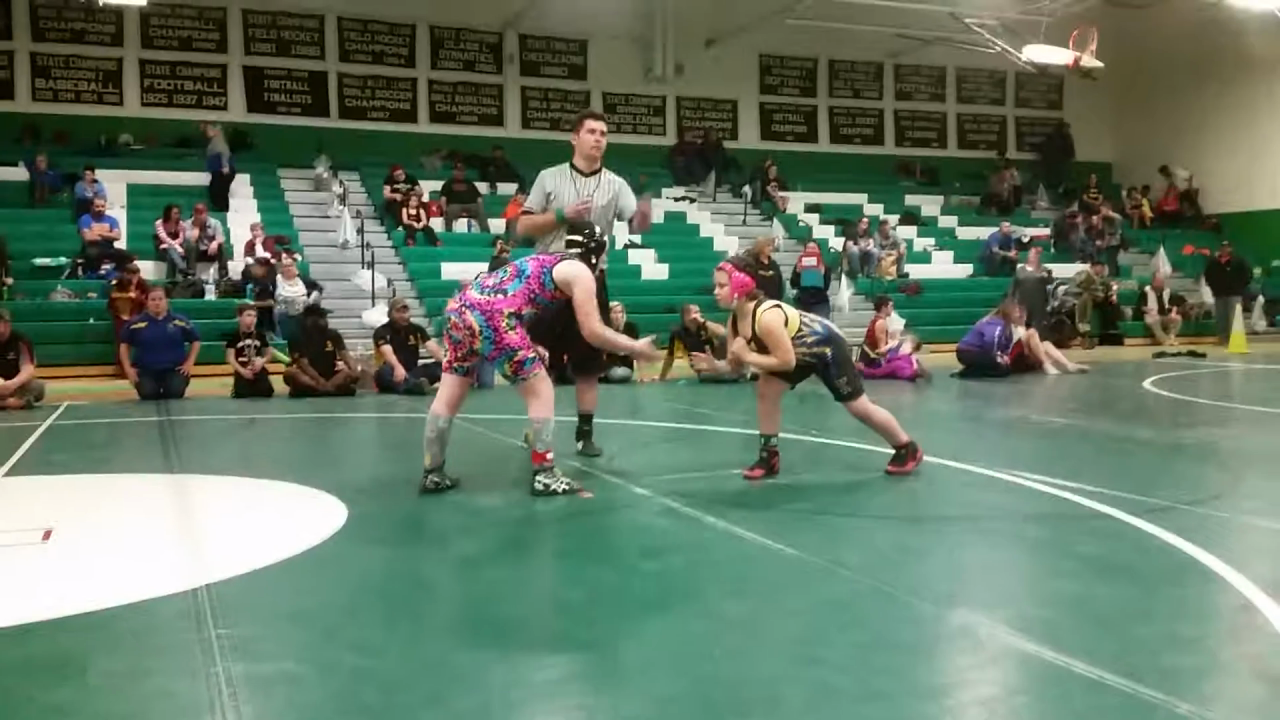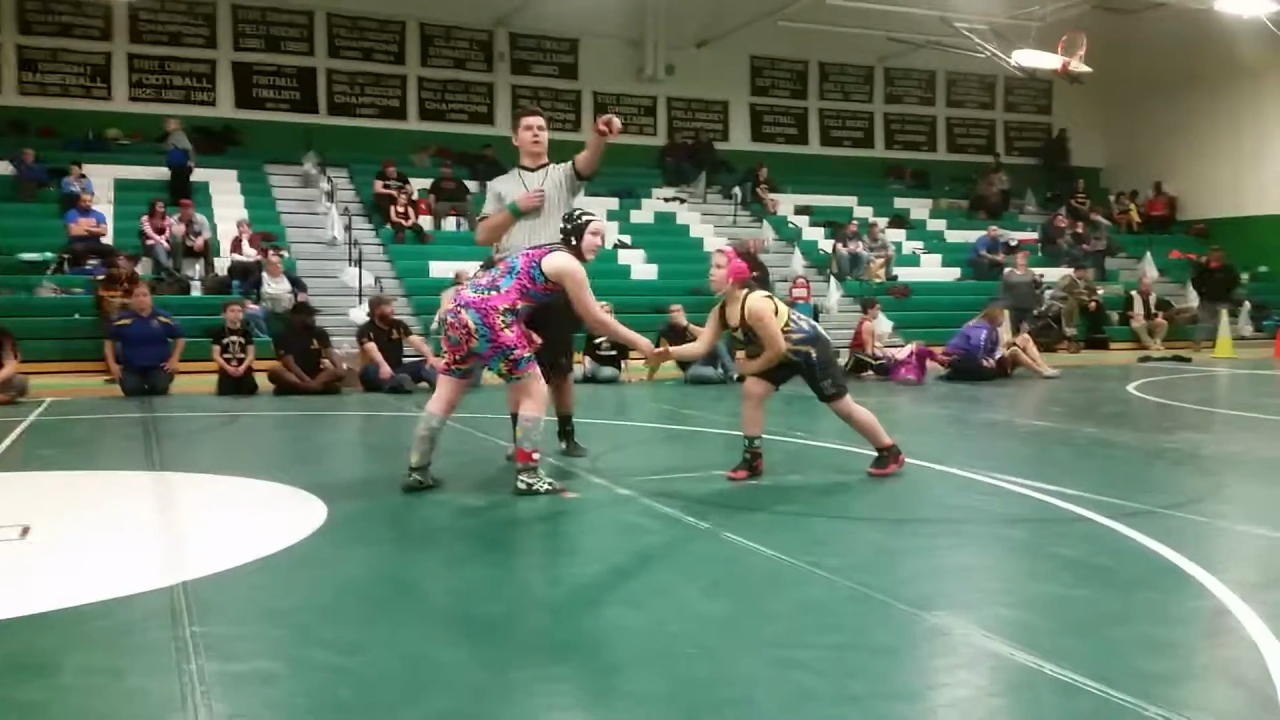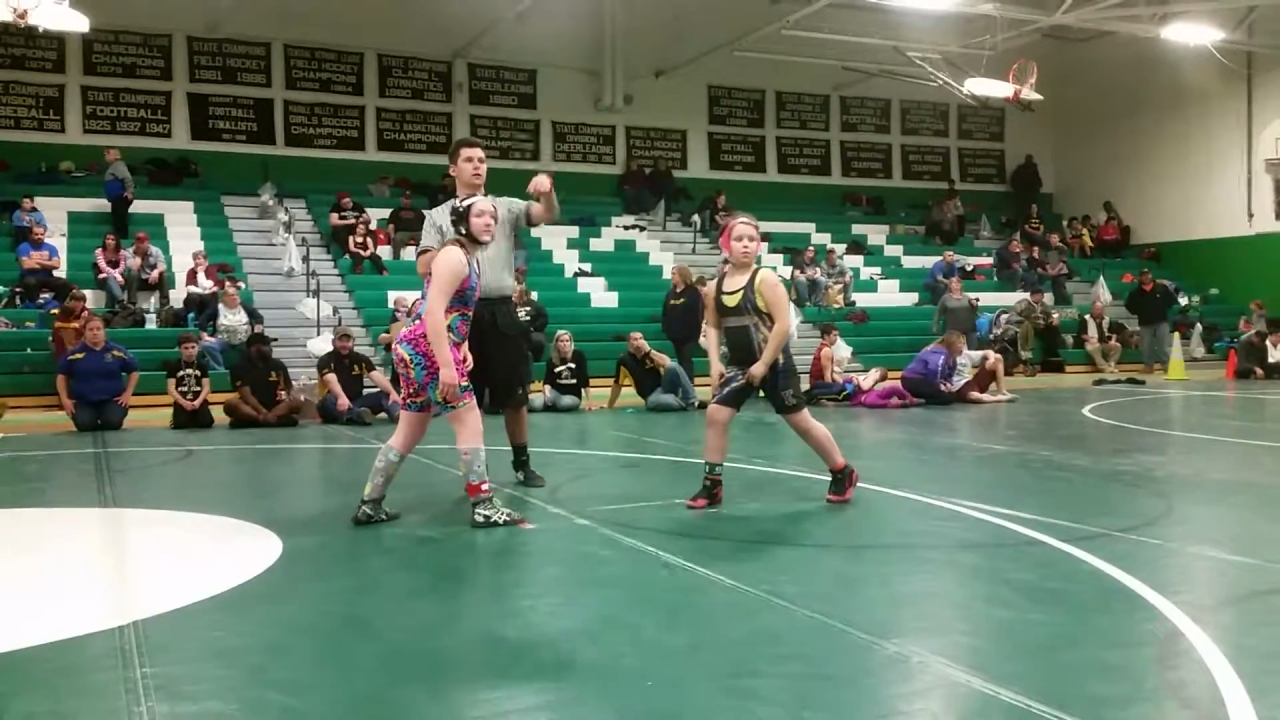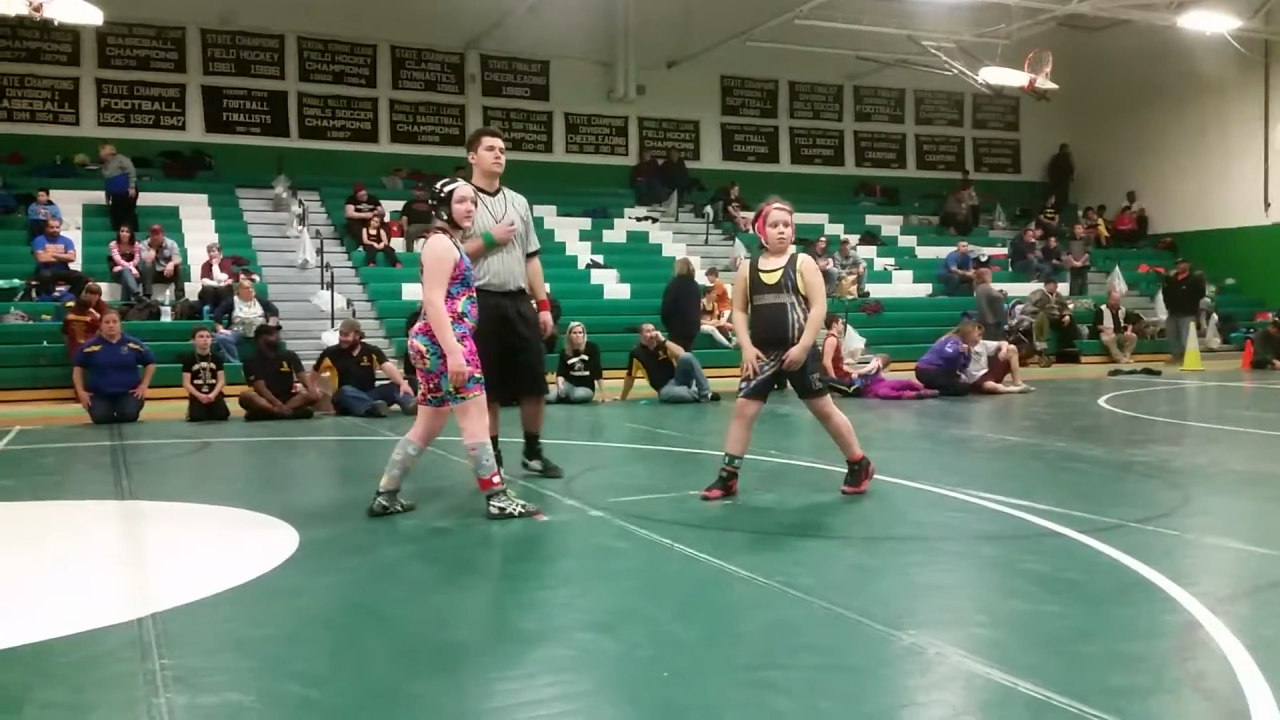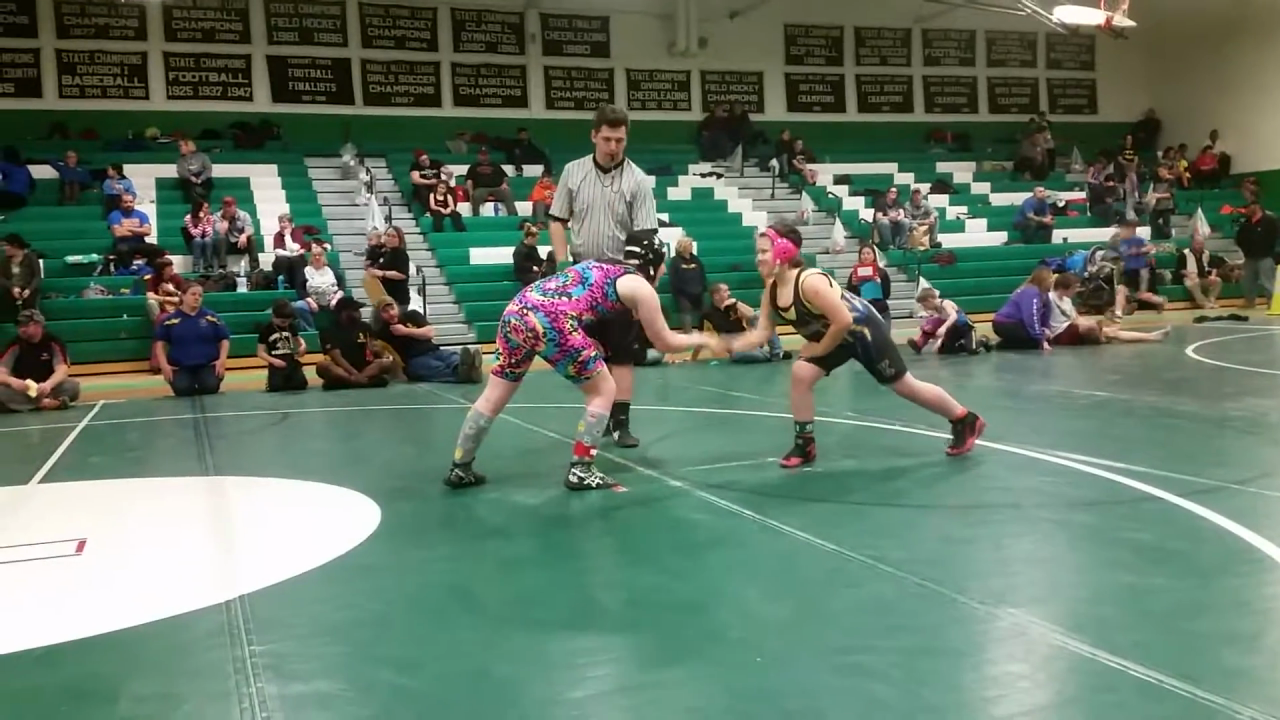
dt=1s
person 1, frame 1
left shoulder: (614, 184)
right shoulder: (549, 177)
left elbow: (636, 220)
right elbow: (523, 227)
right wrist: (561, 215)
left hip: (590, 280)
left knee: (589, 364)
left ankle: (585, 434)
person 1, frame 2
left shoulder: (562, 175)
right shoulder: (500, 185)
left elbow: (588, 160)
right elbow: (483, 235)
left wrist: (600, 134)
right wrist: (515, 209)
left knee: (560, 364)
left ankle: (566, 433)
person 1, frame 3
left shoulder: (507, 207)
right shoulder: (439, 215)
left elbow: (549, 217)
right elbow: (424, 267)
left wrist: (547, 193)
left hip: (501, 310)
left knee: (515, 394)
left ankle: (522, 463)
person 1, frame 4
left shoulder: (519, 203)
left wrist: (544, 305)
right wrist: (490, 239)
left hip: (518, 303)
right hip: (481, 304)
left knee: (534, 383)
right knee: (485, 389)
left ankle: (533, 452)
right ankle: (492, 458)
person 1, frame 5
left shoulder: (638, 180)
right shoulder: (573, 172)
left elbow: (645, 236)
right elbow: (557, 223)
right wrist: (562, 267)
left knee: (621, 351)
left ankle: (621, 423)
right ankle: (604, 414)
person 2, frame 1
left shoulder: (545, 261)
right shoulder: (579, 271)
right elbow: (593, 331)
left wrist: (529, 347)
right wrist: (636, 348)
left hip: (461, 309)
right hip: (492, 319)
left knee: (449, 396)
right knee: (541, 393)
left ankle: (433, 473)
right ankle: (544, 475)
person 2, frame 2
left shoulder: (542, 254)
right shoulder: (569, 264)
right elbow: (594, 318)
left wrist: (523, 333)
right wrist: (635, 340)
left hip: (459, 311)
right hip: (487, 320)
left knee: (445, 394)
right knee: (534, 392)
left ankle: (417, 472)
right ankle: (528, 475)
person 2, frame 3
left shoulder: (468, 257)
right shoulder: (453, 256)
right elbow: (433, 312)
left wrist: (463, 349)
right wrist: (447, 363)
left hip: (416, 350)
right hip: (428, 351)
left knee: (408, 434)
right knee: (469, 424)
left ankle: (369, 504)
right ankle: (484, 506)
person 2, frame 4
left shoulder: (452, 244)
right shoulder: (441, 242)
right elbow: (434, 301)
right wrist: (454, 352)
left hip: (433, 343)
right hip: (443, 341)
left knee: (427, 426)
right knee: (475, 419)
left ankle: (385, 496)
right ankle: (498, 498)
person 2, frame 5
left shoulder: (599, 267)
right shoulder: (640, 287)
right elbow: (666, 343)
left wrist: (585, 342)
right wrist: (701, 339)
left hip: (517, 311)
right hip: (550, 322)
left knee: (494, 395)
right knee: (603, 390)
left ankle: (460, 468)
right ankle: (580, 470)
person 3, frame 1
left shoulder: (767, 316)
right shoulder: (734, 322)
left elbow: (786, 361)
right elbow: (734, 364)
left wrist: (748, 356)
right wrist: (711, 364)
left hip: (827, 347)
right hip: (801, 351)
left knee: (858, 406)
right knee: (766, 390)
left ankle: (907, 448)
right ankle: (769, 457)
person 3, frame 2
left shoulder: (756, 304)
right shoulder: (721, 310)
left elbow: (778, 349)
right elbow: (702, 346)
left wrist: (752, 366)
right wrist: (669, 352)
left hip: (811, 349)
right hip: (783, 352)
left knee: (843, 406)
right knee: (752, 390)
left ankle: (890, 451)
right ankle: (752, 459)
person 3, frame 3
left shoulder: (765, 279)
right shoulder: (717, 285)
left elbow: (783, 324)
right elbow: (712, 326)
left wrist: (764, 363)
right wrist: (714, 362)
left hip: (774, 364)
right hip: (737, 364)
left knee: (800, 421)
right knee: (715, 415)
left ankle: (843, 472)
right ankle: (712, 486)
person 3, frame 4
left shoulder: (803, 263)
right shoulder: (748, 269)
left elbow: (819, 307)
right elbow: (738, 311)
left wrist: (803, 346)
right wrist: (746, 347)
left hip: (797, 351)
right hip: (762, 353)
left knee: (823, 408)
right knee: (743, 409)
left ankle: (860, 465)
right ankle: (727, 478)
person 3, frame 5
left shoulder: (810, 282)
right shoulder: (771, 291)
left elbow: (843, 321)
right elbow: (761, 333)
left wrist: (821, 348)
right wrist: (734, 344)
left hip: (864, 331)
right hip: (837, 335)
left knee: (905, 386)
right knee: (801, 374)
left ankle: (966, 421)
right ankle: (804, 445)
